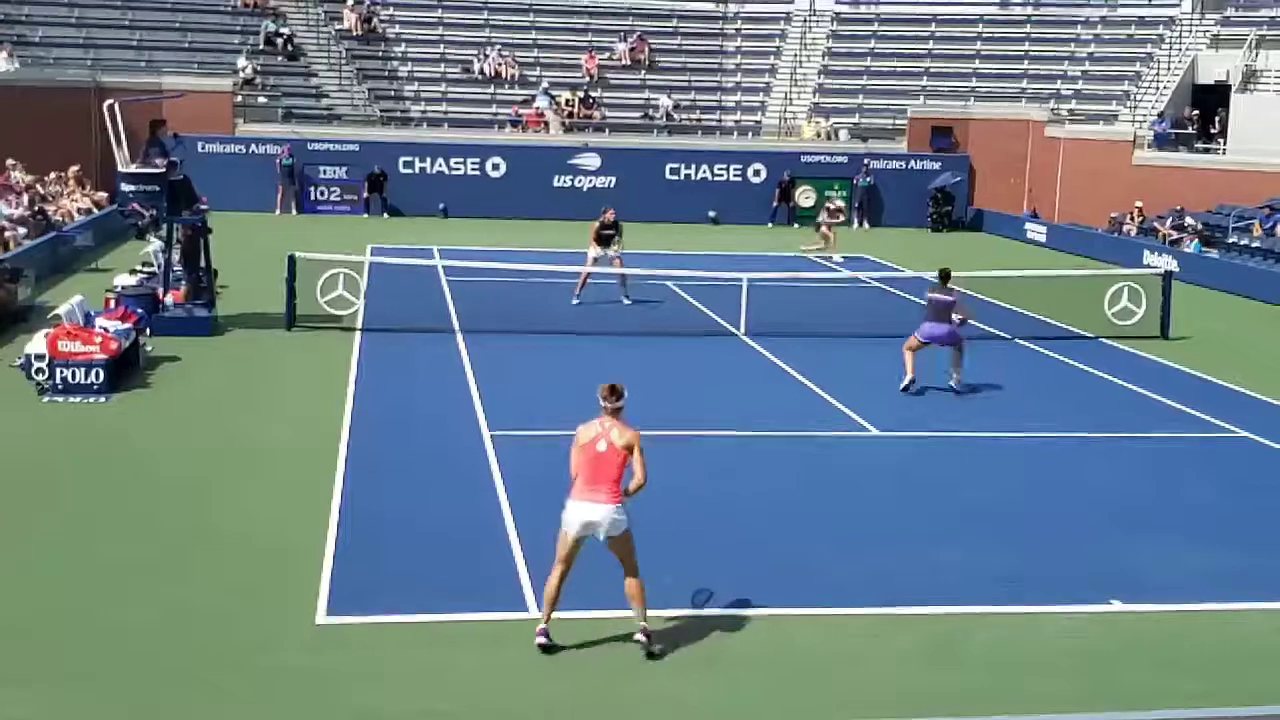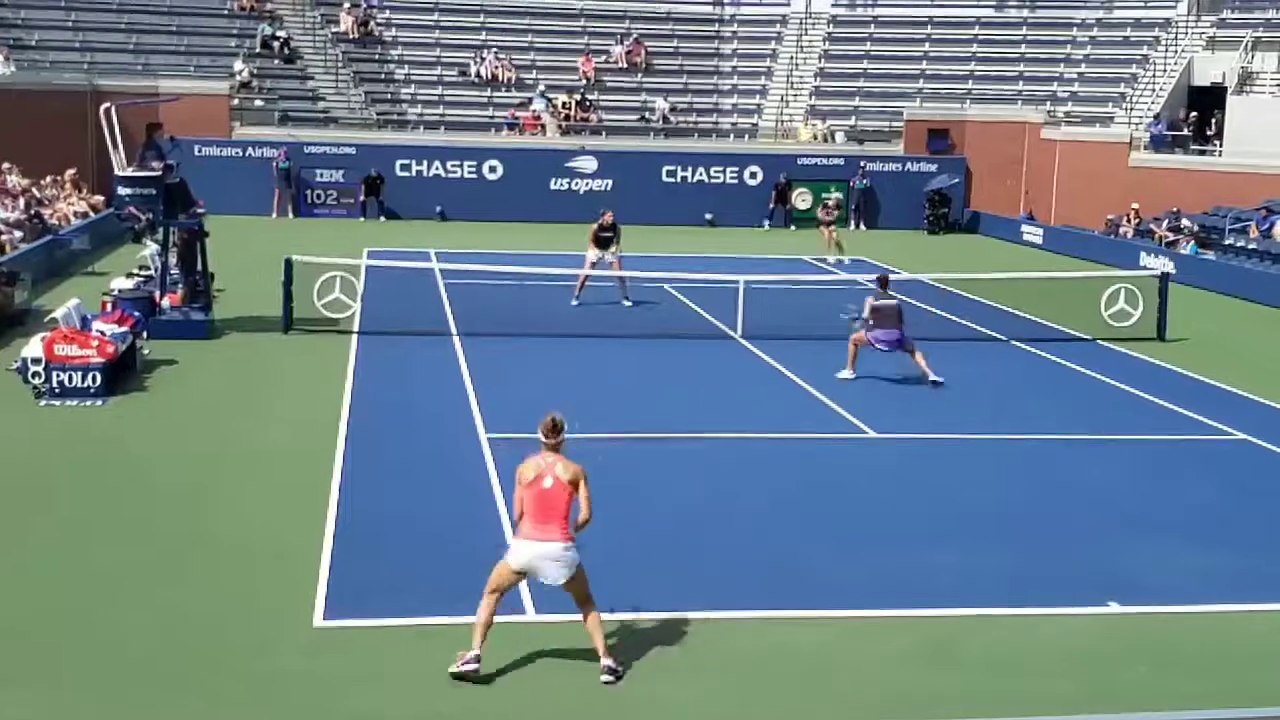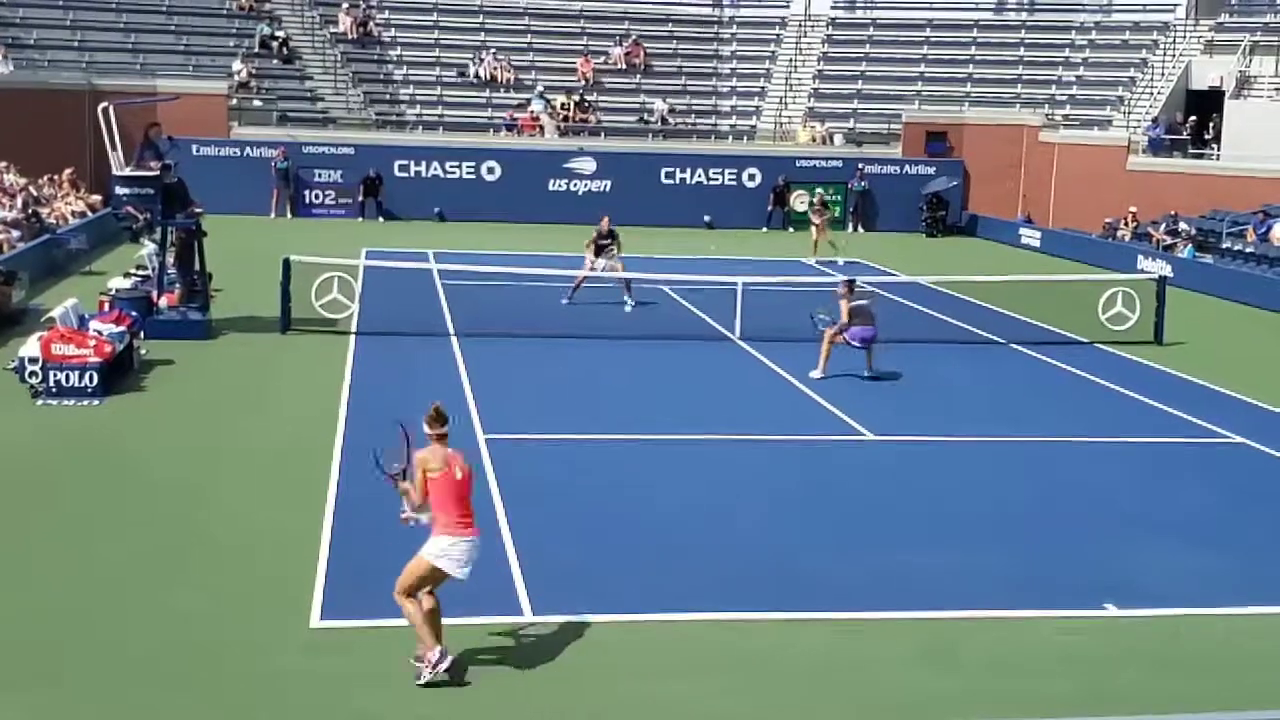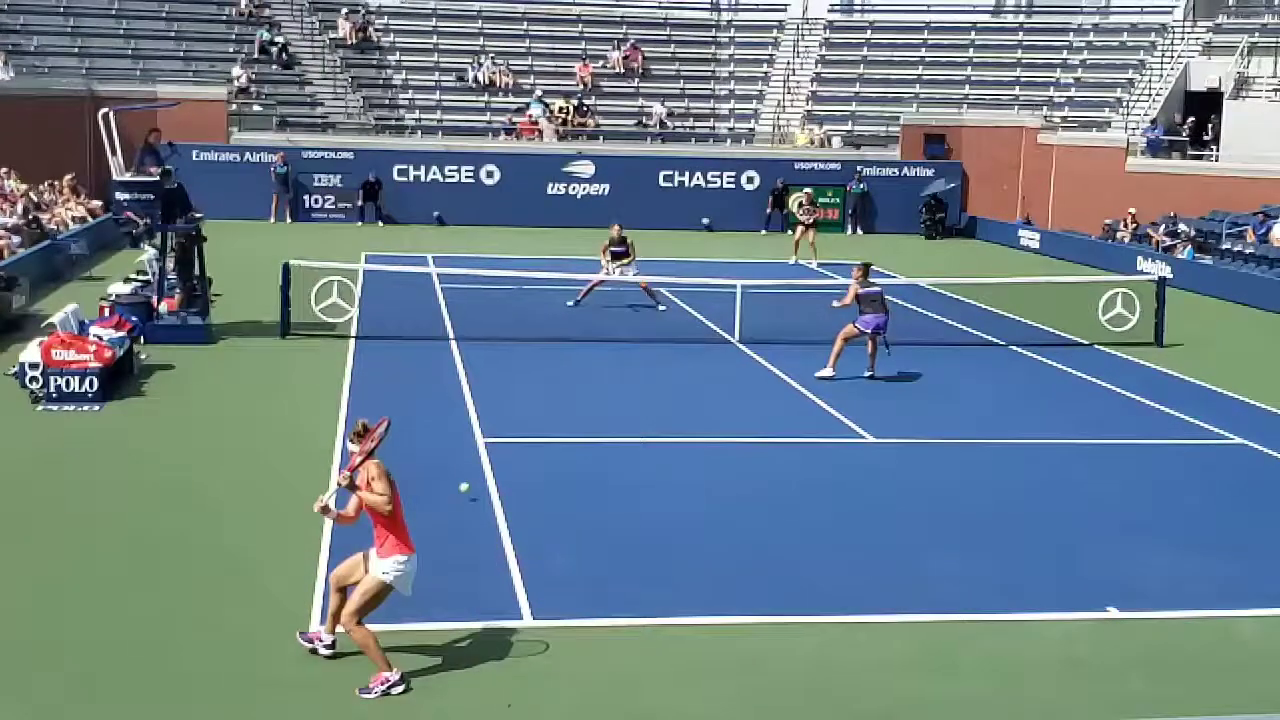
dt=0.3s
person 1, frame 1
left shoulder: (582, 431)
right shoulder: (632, 436)
left elbow: (575, 474)
right elbow: (640, 479)
left hip: (578, 507)
right hip: (609, 510)
left knee: (560, 568)
right knee: (632, 570)
left ankle: (543, 629)
right ankle: (643, 628)
person 1, frame 2
left shoulder: (525, 467)
right shoulder: (575, 471)
left elbow: (518, 515)
right elbow: (585, 515)
left hip: (526, 545)
right hip: (559, 547)
left knee: (491, 596)
right knee: (586, 604)
left ankle: (473, 656)
right ankle: (606, 663)
person 1, frame 3
left shoulder: (422, 456)
right shoulder: (460, 459)
left elbow: (419, 500)
left wrist: (403, 487)
right wrist: (419, 514)
left hip: (449, 540)
right hip: (465, 538)
left knee: (402, 593)
right knee: (423, 586)
left ankle: (436, 654)
right ankle: (433, 649)
person 1, frame 4
left shoulder: (374, 468)
right shoulder: (364, 473)
left elbow: (387, 506)
right elbow: (350, 516)
left wrist: (354, 489)
right wrist: (328, 512)
left hip: (395, 558)
right hip: (382, 553)
left knee: (349, 619)
right knee: (337, 579)
left ankle: (390, 677)
right ankle: (327, 639)
